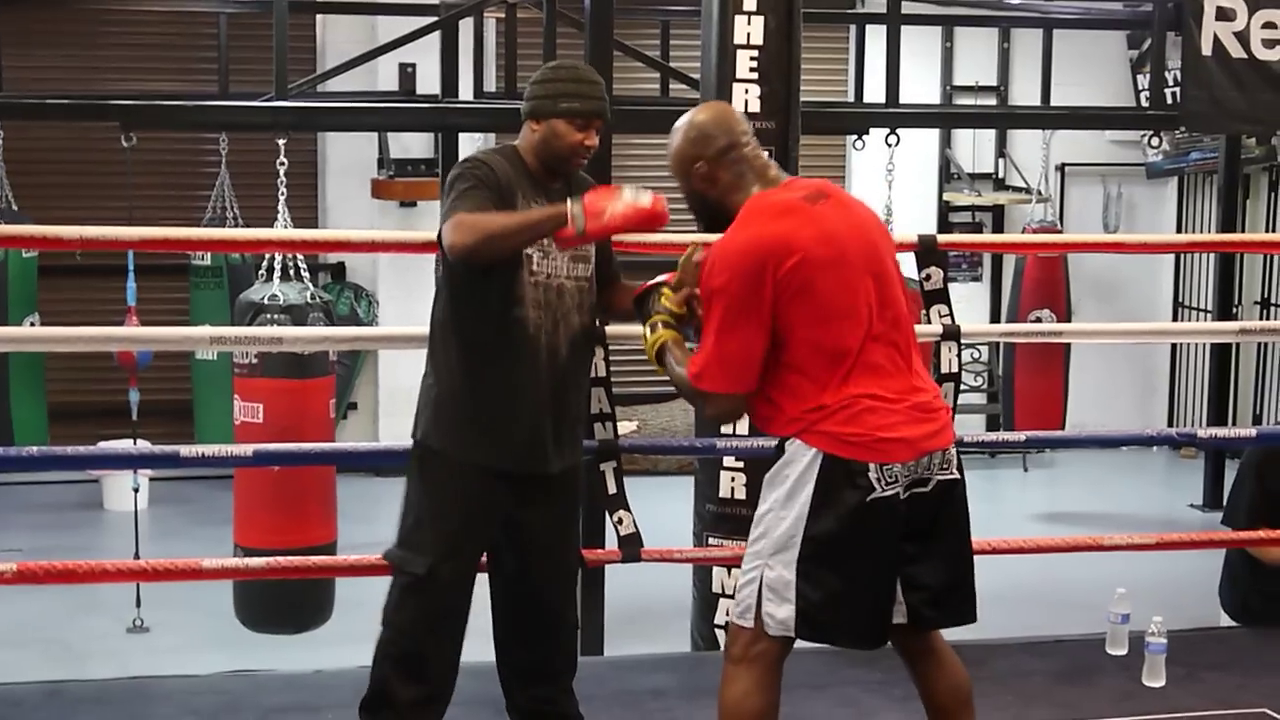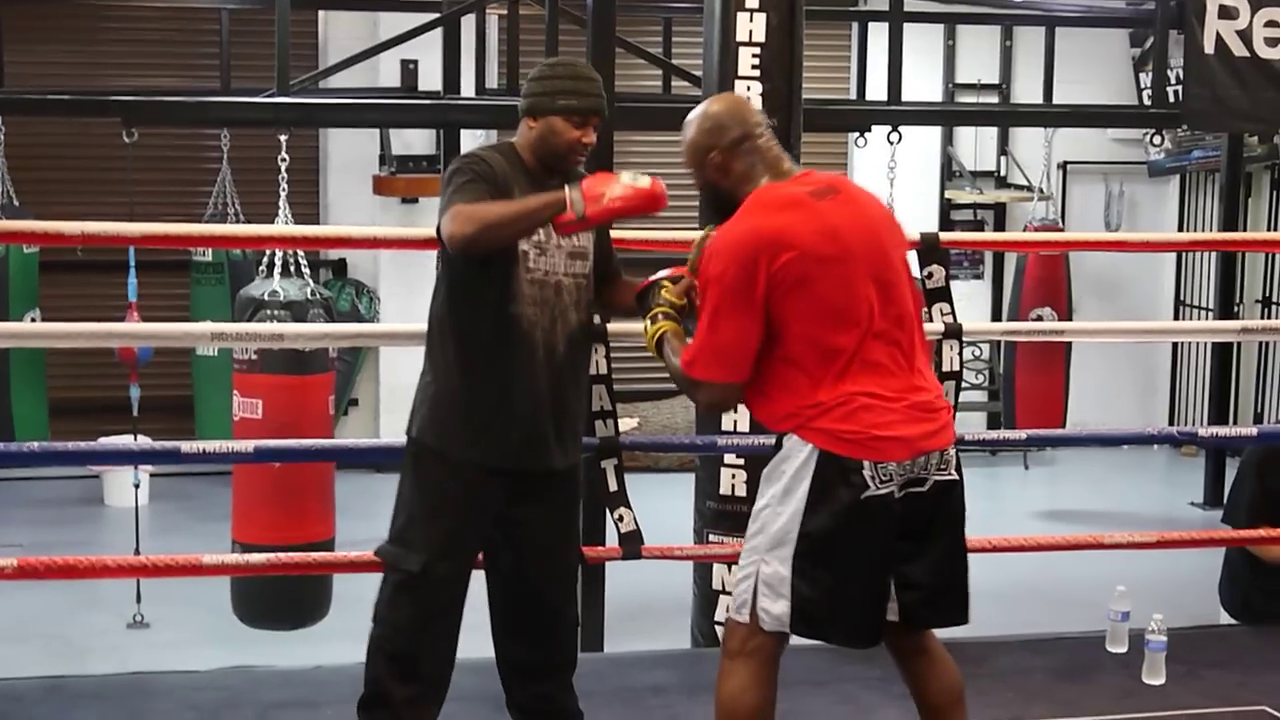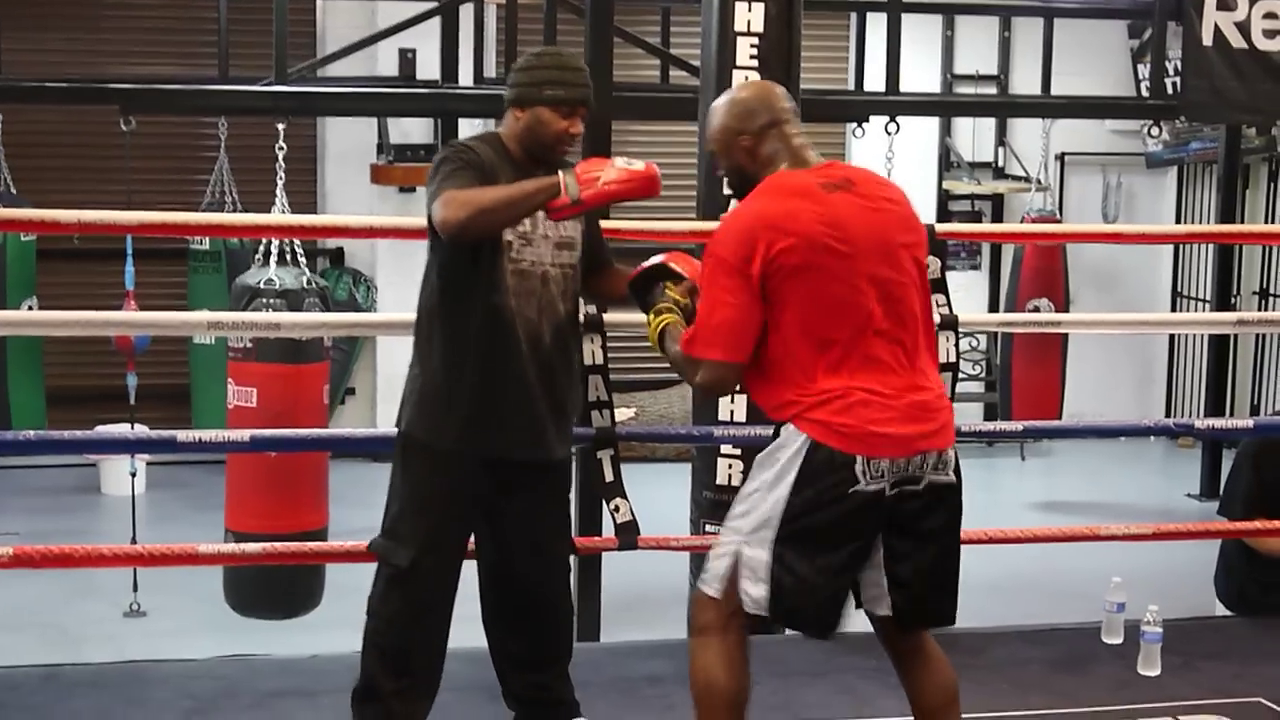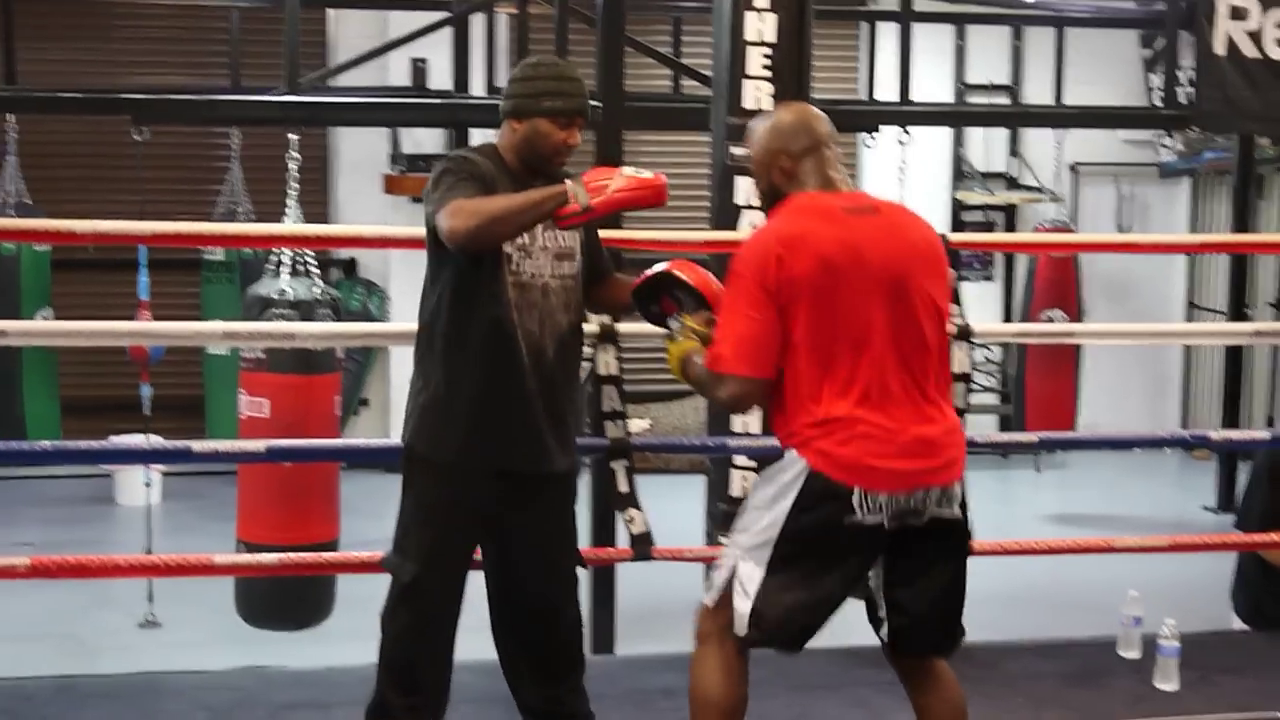
dt=0.1s
person 1, frame 1
left shoulder: (583, 192)
right shoulder: (484, 175)
left elbow: (605, 294)
right elbow: (463, 239)
right wrist: (570, 215)
left hip: (551, 434)
right hip: (466, 433)
left knee: (545, 590)
right knee: (433, 584)
person 1, frame 2
left shoulder: (580, 186)
right shoulder: (480, 171)
left elbow: (607, 290)
right elbow: (461, 230)
right wrist: (568, 203)
left hip: (549, 432)
right hip: (463, 430)
left knee: (545, 587)
right knee: (428, 582)
person 1, frame 3
left shoulder: (569, 186)
right shoulder: (467, 161)
left elbow: (595, 278)
right elbow: (454, 218)
right wrist: (561, 187)
left hip: (538, 422)
right hip: (452, 421)
left knee: (538, 579)
right knee: (418, 576)
person 1, frame 4
left shoulder: (569, 193)
right shoulder: (465, 172)
left elbow: (597, 288)
right elbow: (462, 227)
right wrist: (568, 195)
left hip: (542, 434)
right hip: (456, 434)
left knee: (546, 591)
right knee: (426, 589)
person 2, frame 1
left shoulder: (741, 249)
right shoulder: (847, 206)
left elbow: (721, 403)
left wrist: (663, 335)
left hip: (844, 461)
right hip: (928, 447)
left knee: (753, 646)
right knee: (920, 635)
person 2, frame 2
left shoulder: (742, 240)
right shoulder: (863, 202)
left elbow: (713, 391)
left wrist: (662, 324)
left hip: (840, 457)
right hip: (928, 444)
left knee: (750, 641)
right knee: (912, 633)
person 2, frame 3
left shoulder: (748, 225)
right shoulder: (888, 197)
left elbow: (712, 375)
left wrist: (668, 316)
left hip: (833, 451)
right hip: (923, 443)
left knee: (717, 615)
right knee: (907, 632)
person 2, frame 4
left shoulder: (772, 246)
right shoulder: (919, 233)
left elbow: (735, 391)
left wrist: (684, 346)
left hip: (838, 477)
right hip: (933, 473)
left knee: (720, 631)
right knee: (918, 653)
